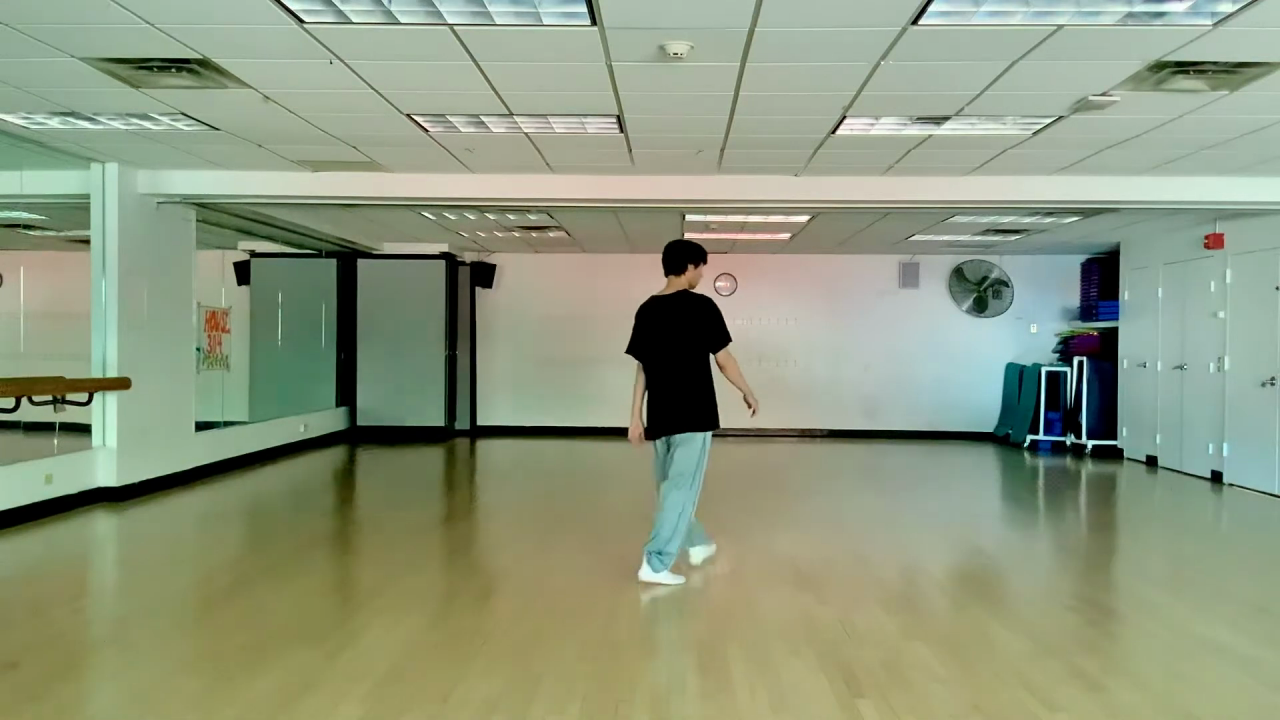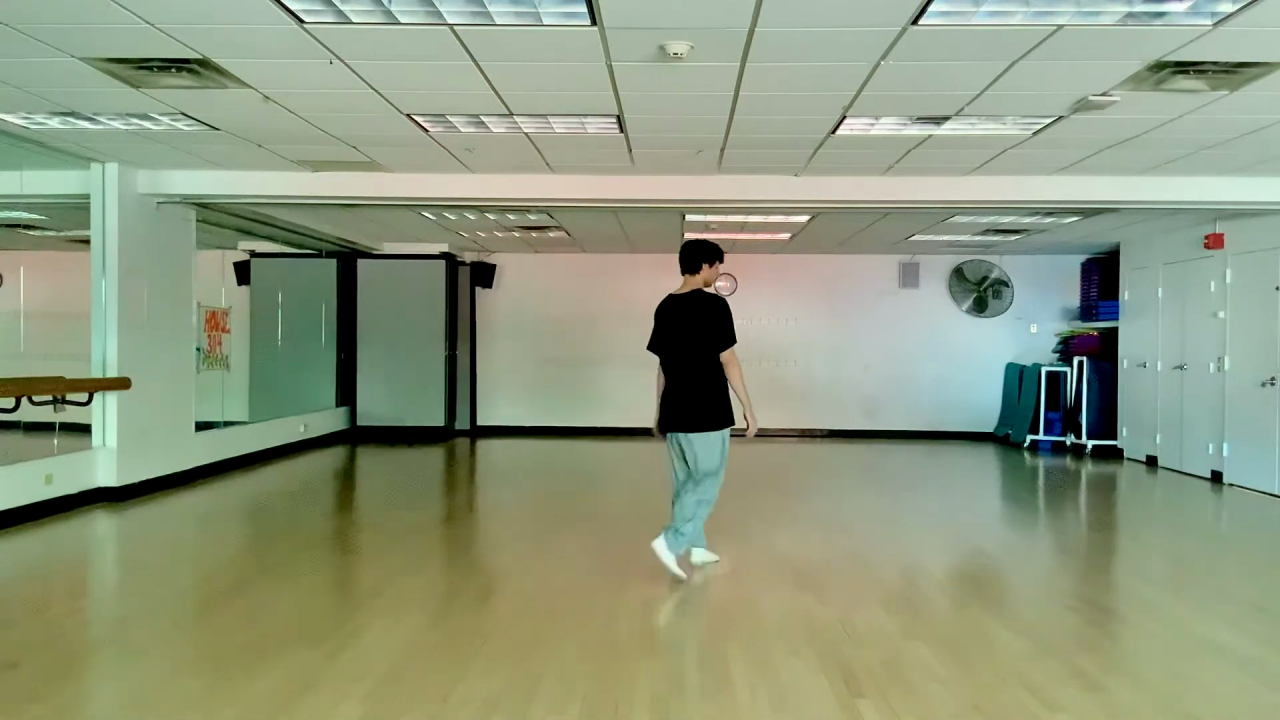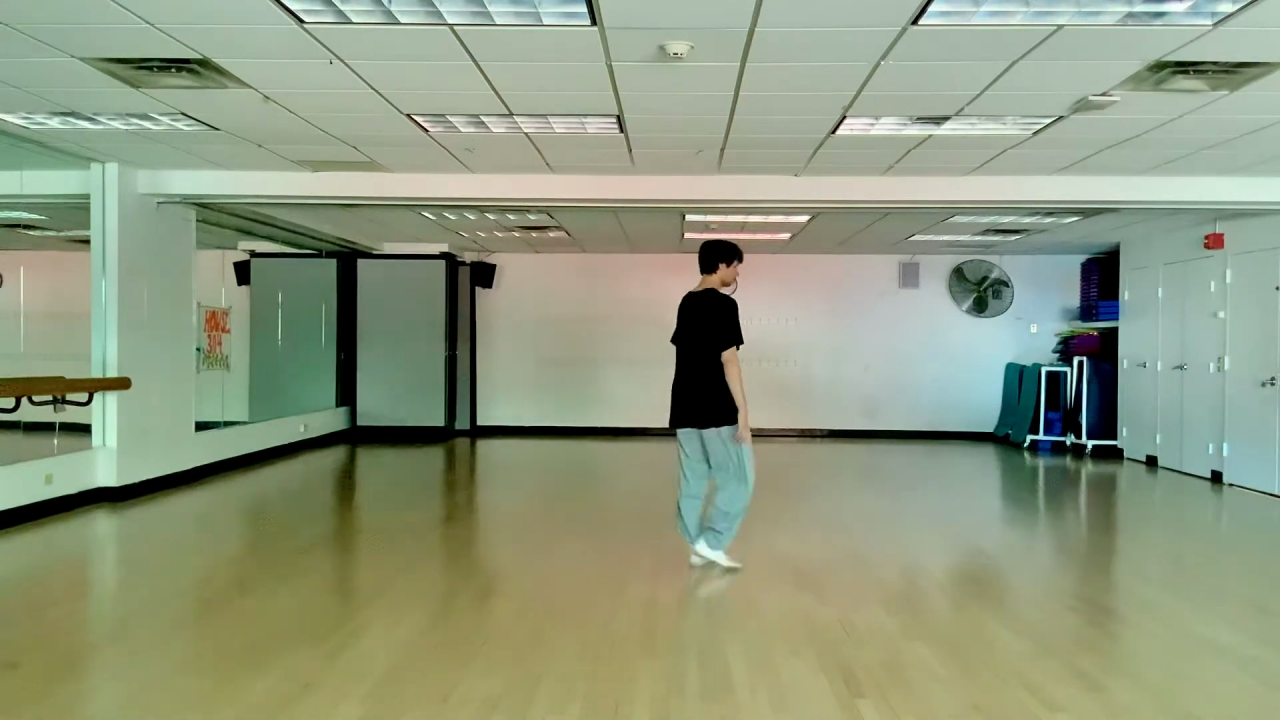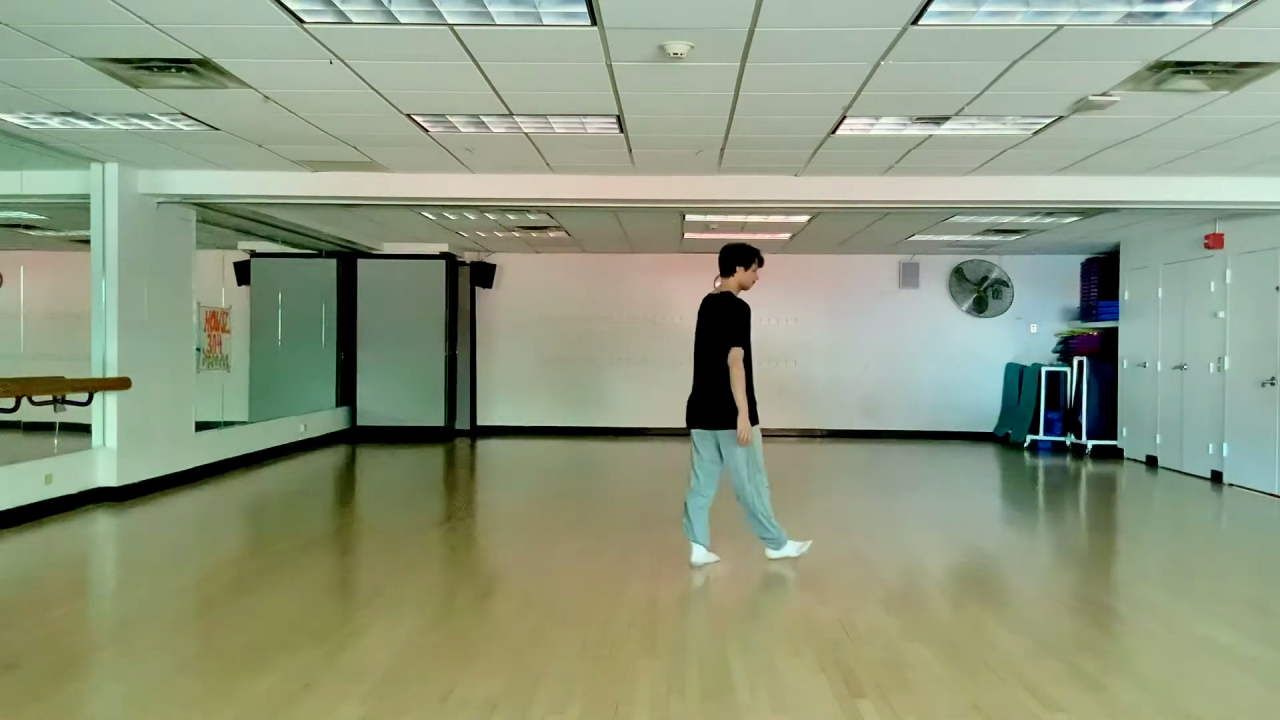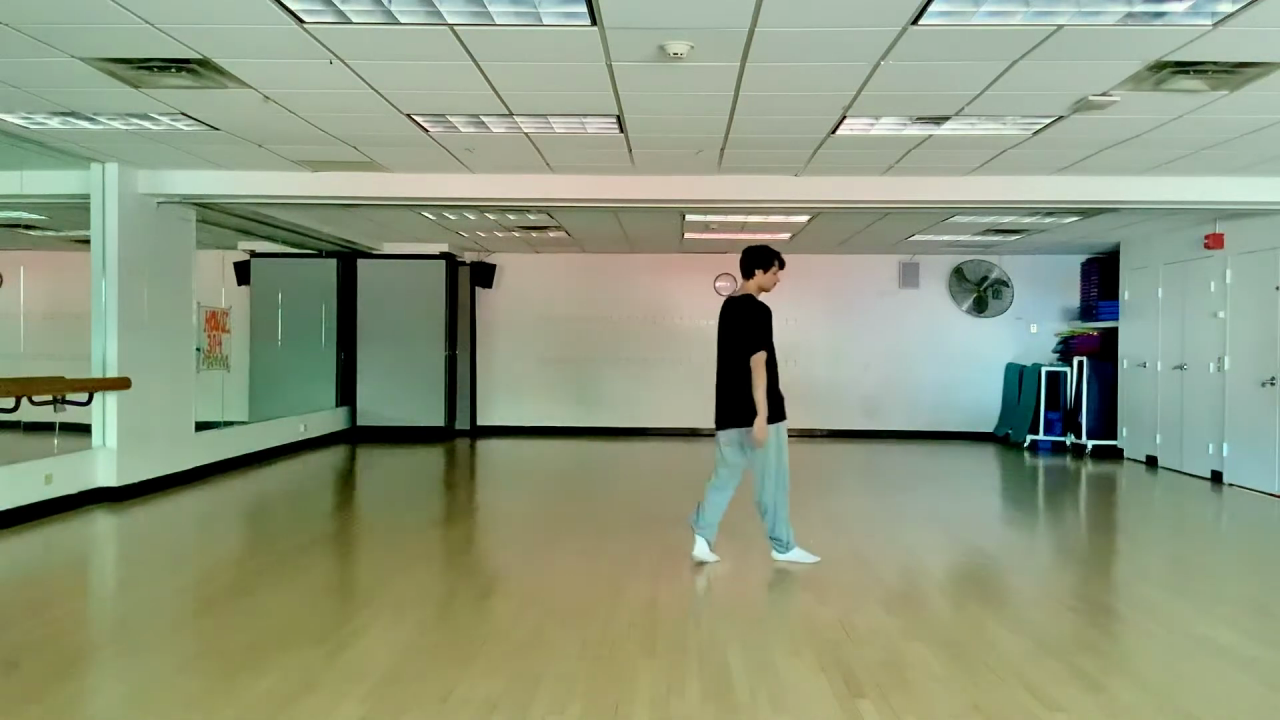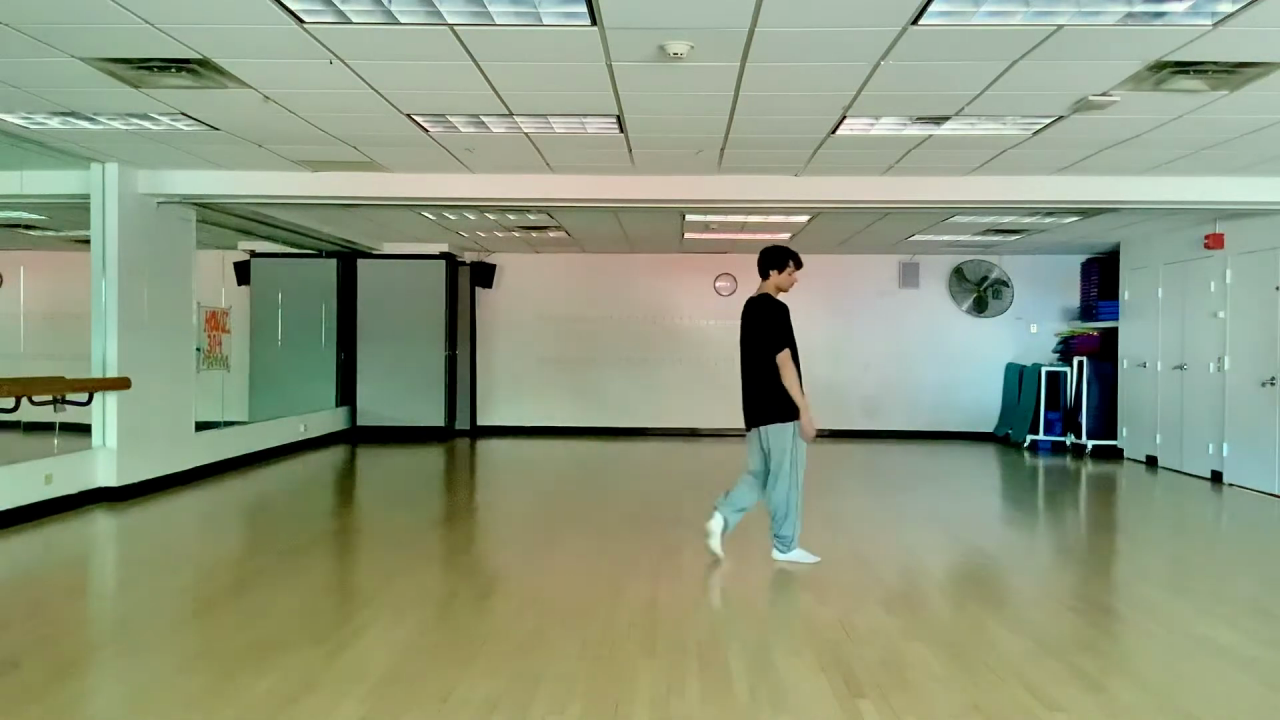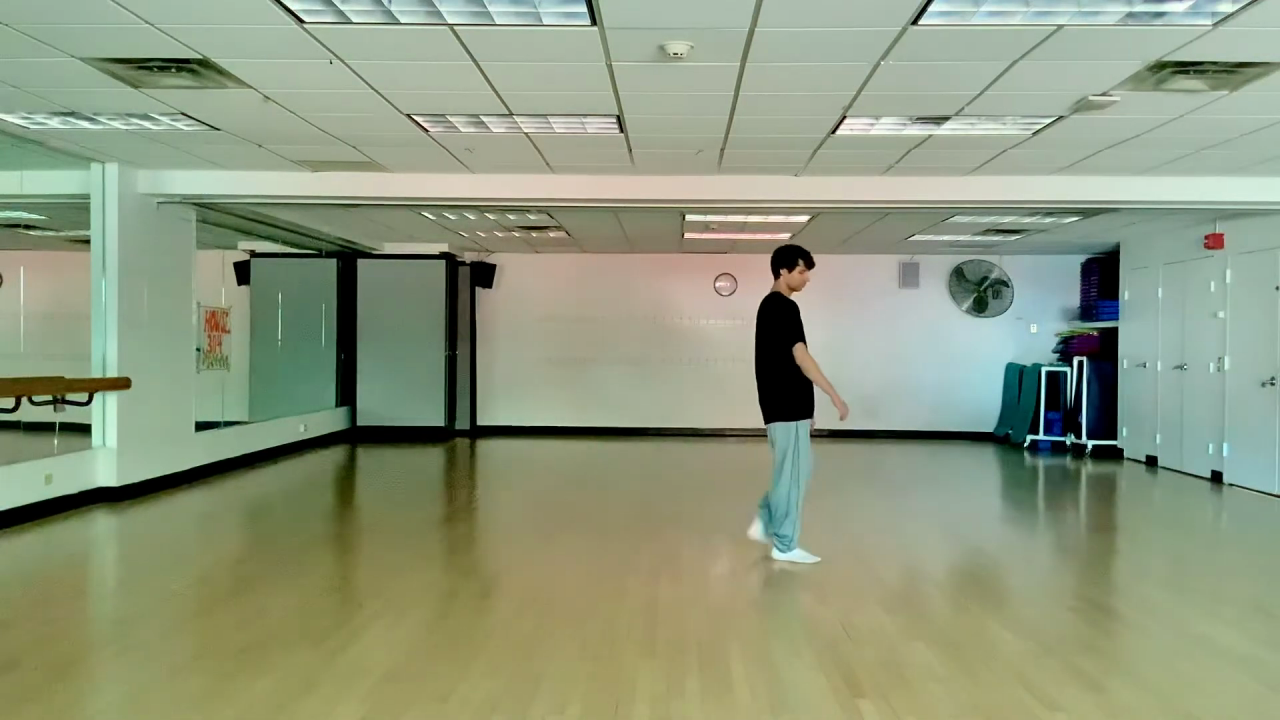
dt=0.2s
person 1, frame 1
left shoulder: (646, 310)
right shoulder: (701, 307)
left elbow: (641, 367)
right elbow: (724, 359)
left wrist: (636, 416)
right wrist: (748, 393)
left hip: (660, 415)
right hip: (693, 414)
left knee: (672, 484)
right knee: (681, 487)
left ankle: (696, 544)
right ankle: (655, 564)
person 1, frame 2
left shoulder: (665, 308)
right shoulder: (714, 305)
left elbow: (662, 364)
right elbow: (728, 360)
left wrist: (659, 409)
right wrist: (748, 406)
left hip: (674, 412)
right hip: (708, 412)
left knee: (685, 482)
right knee: (706, 483)
left ankle: (696, 546)
right ankle: (670, 541)
person 1, frame 3
left shoulder: (686, 303)
right shoulder: (723, 305)
right elbow: (729, 360)
right wrist: (743, 409)
left hip: (685, 409)
right hip: (718, 410)
left knee: (692, 481)
right knee: (738, 478)
left ankle: (699, 546)
right ankle: (712, 541)
person 1, frame 4
left shoulder: (707, 304)
right shoulder: (736, 308)
right elbow: (735, 361)
right wrist: (744, 412)
left hip: (702, 410)
right hip: (729, 411)
left knee: (702, 479)
right knee: (751, 481)
left ankle: (699, 546)
right ankle: (775, 543)
person 1, frame 5
left shoulder: (728, 306)
right shoulder: (758, 310)
right elbow: (758, 364)
right wrist: (762, 414)
left hip: (729, 411)
right hip: (757, 411)
left knee: (724, 476)
right knee: (773, 480)
left ankle: (702, 539)
right ankle: (783, 547)
person 1, frame 6
left shoulder: (751, 306)
right shoulder: (776, 309)
right elbow: (785, 362)
right wrist: (804, 409)
left hip: (756, 407)
right hip: (778, 410)
left knee: (759, 474)
right knee: (786, 478)
left ankle: (721, 517)
right ankle: (785, 546)
person 1, frame 7
left shoulder: (771, 305)
right shoulder: (784, 307)
right elbow: (801, 357)
right wrist: (835, 397)
left hip: (780, 403)
right hip: (790, 406)
left knee: (789, 471)
right knee: (791, 474)
left ankle: (765, 523)
right ankle: (784, 546)
